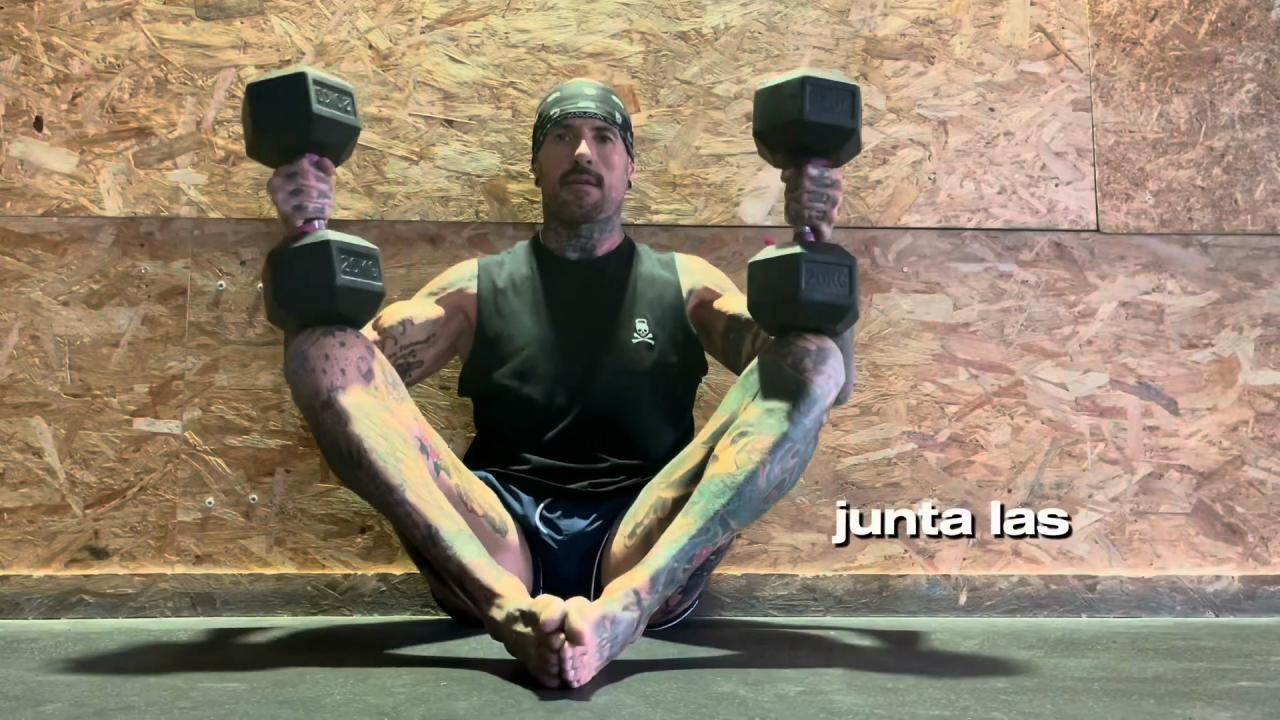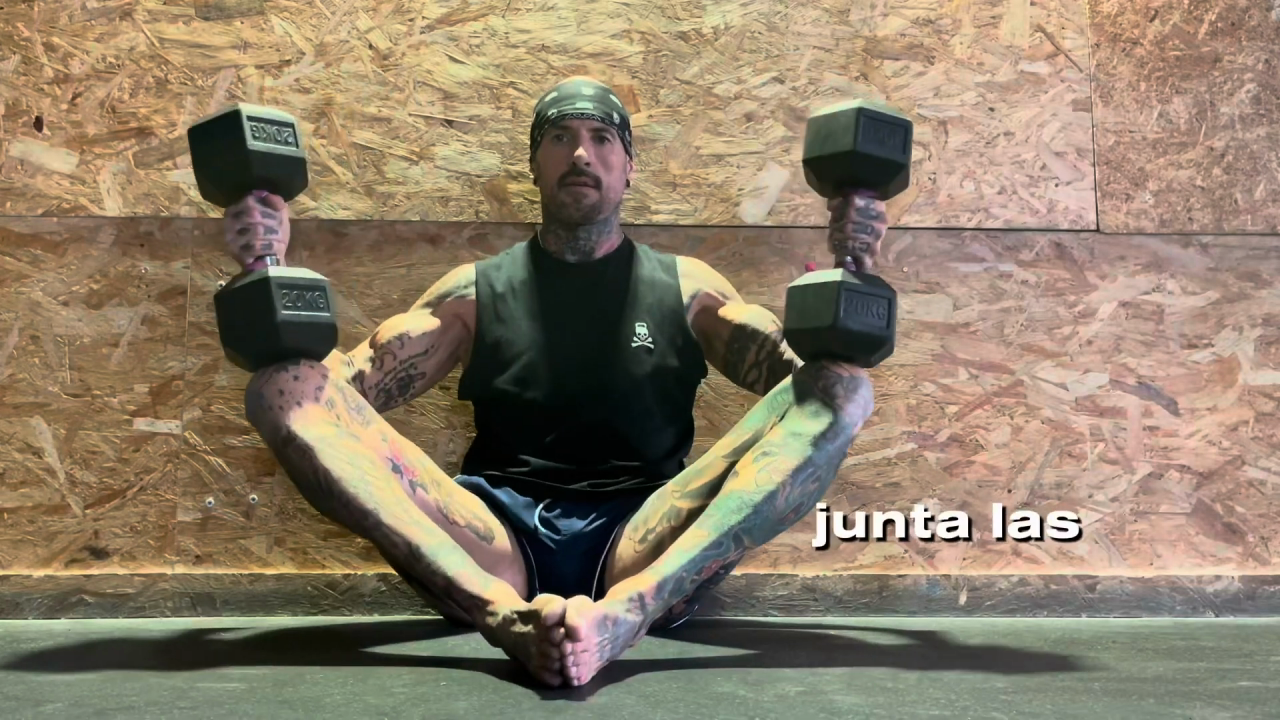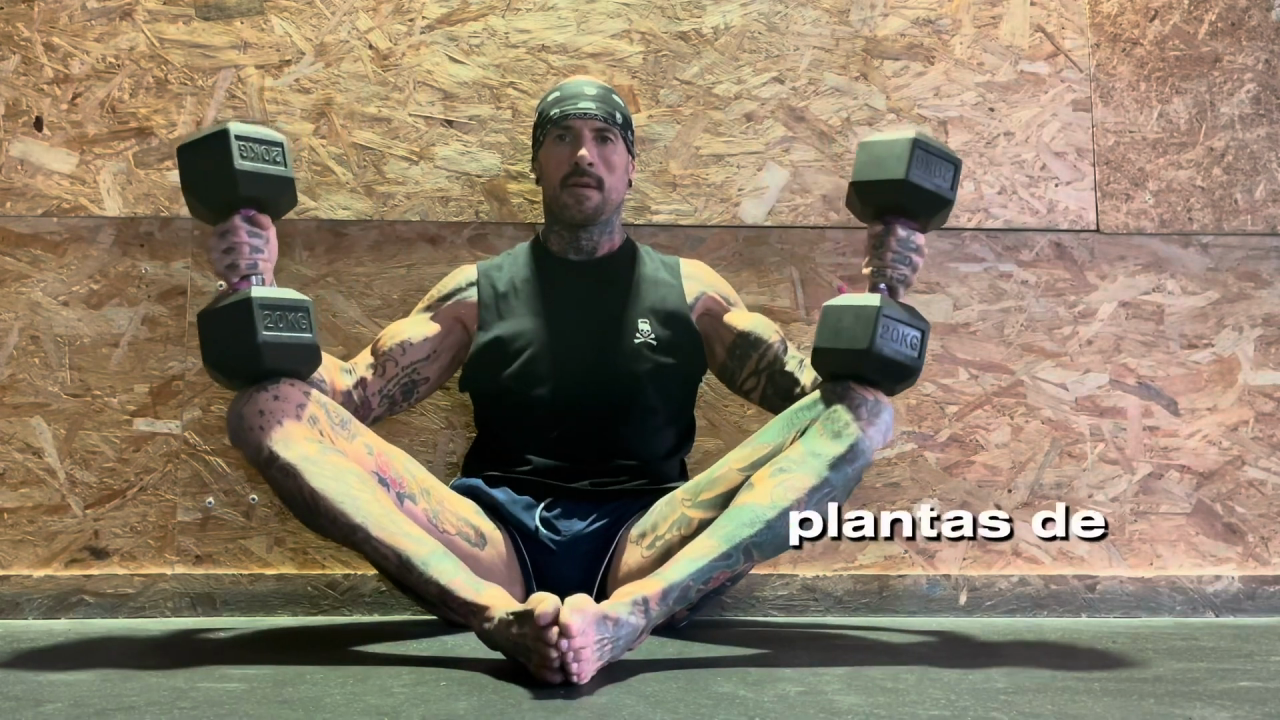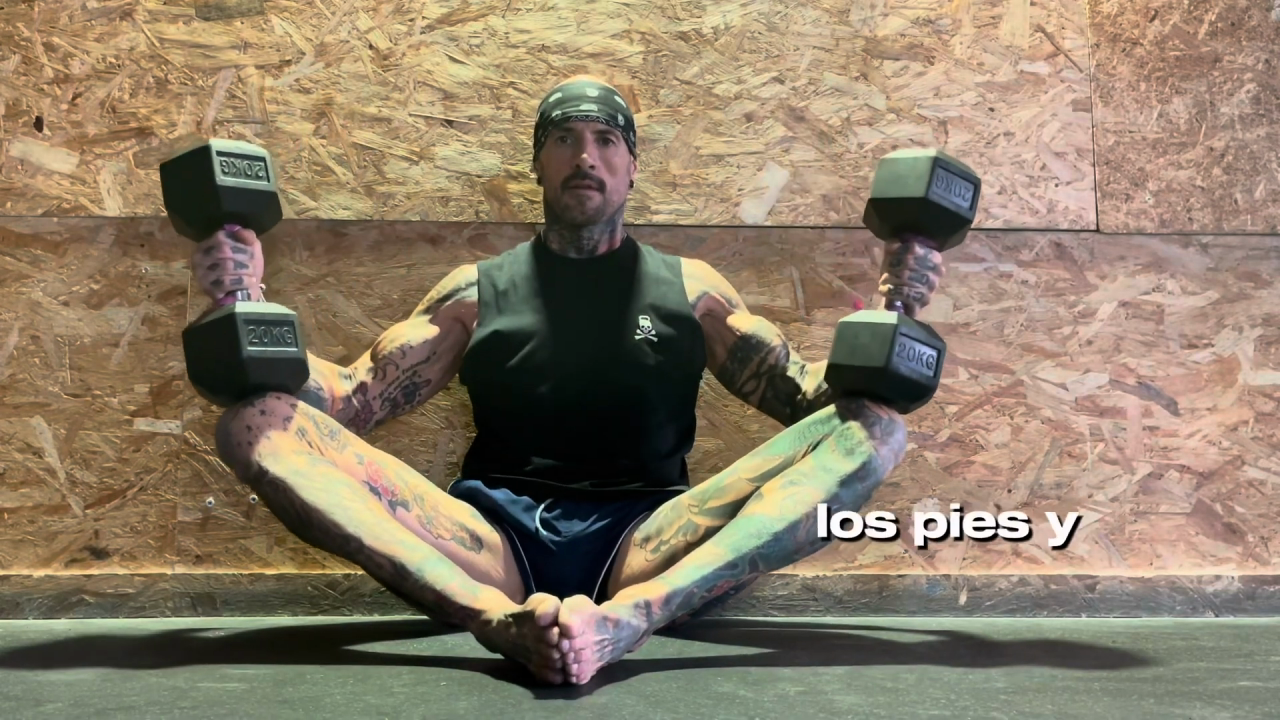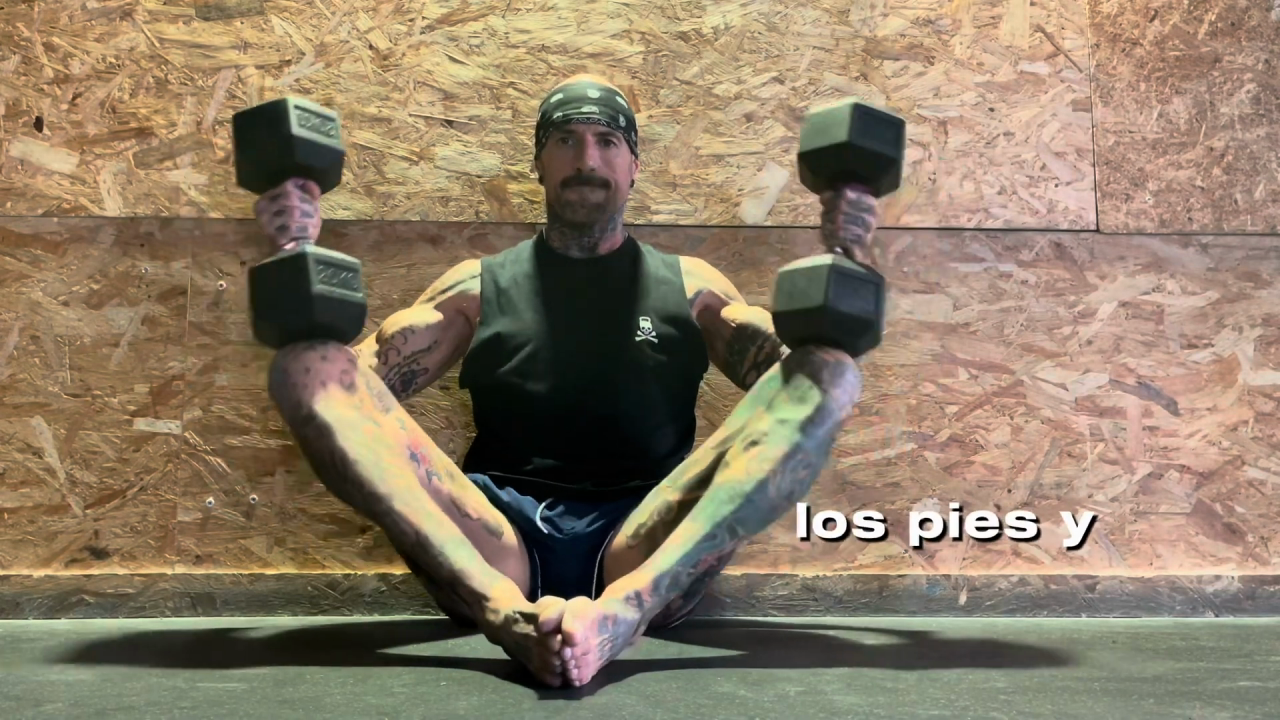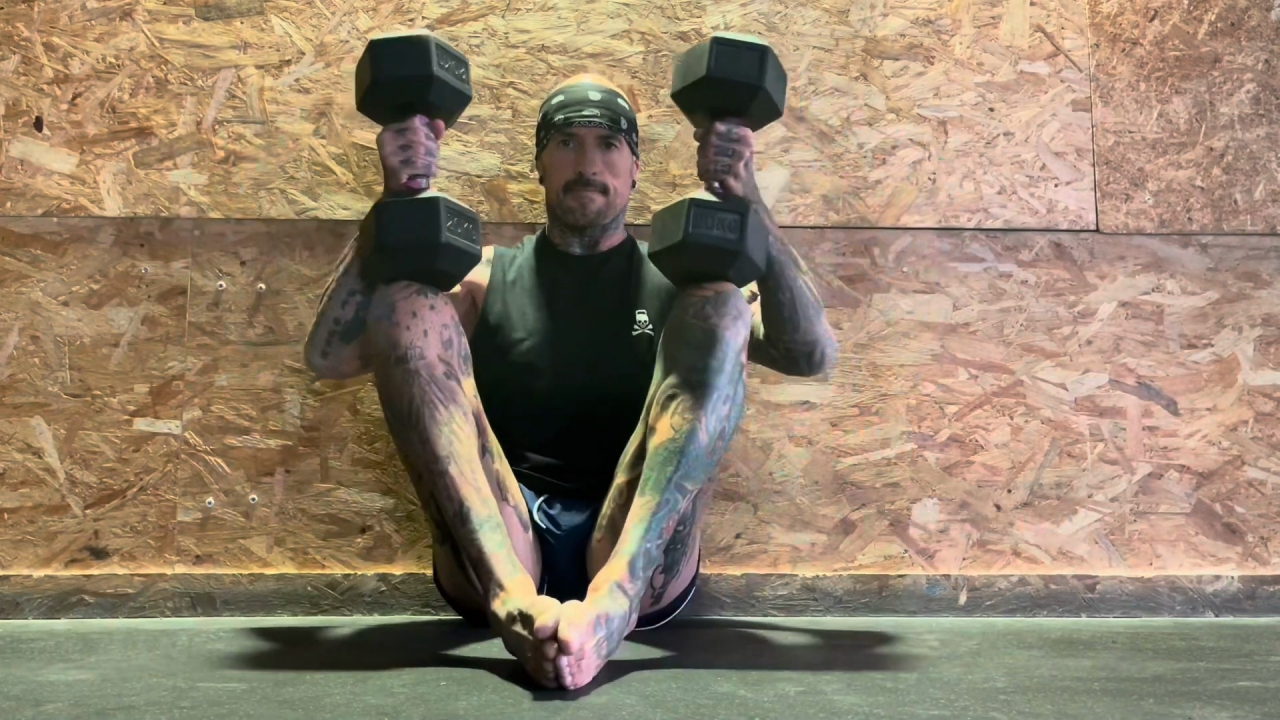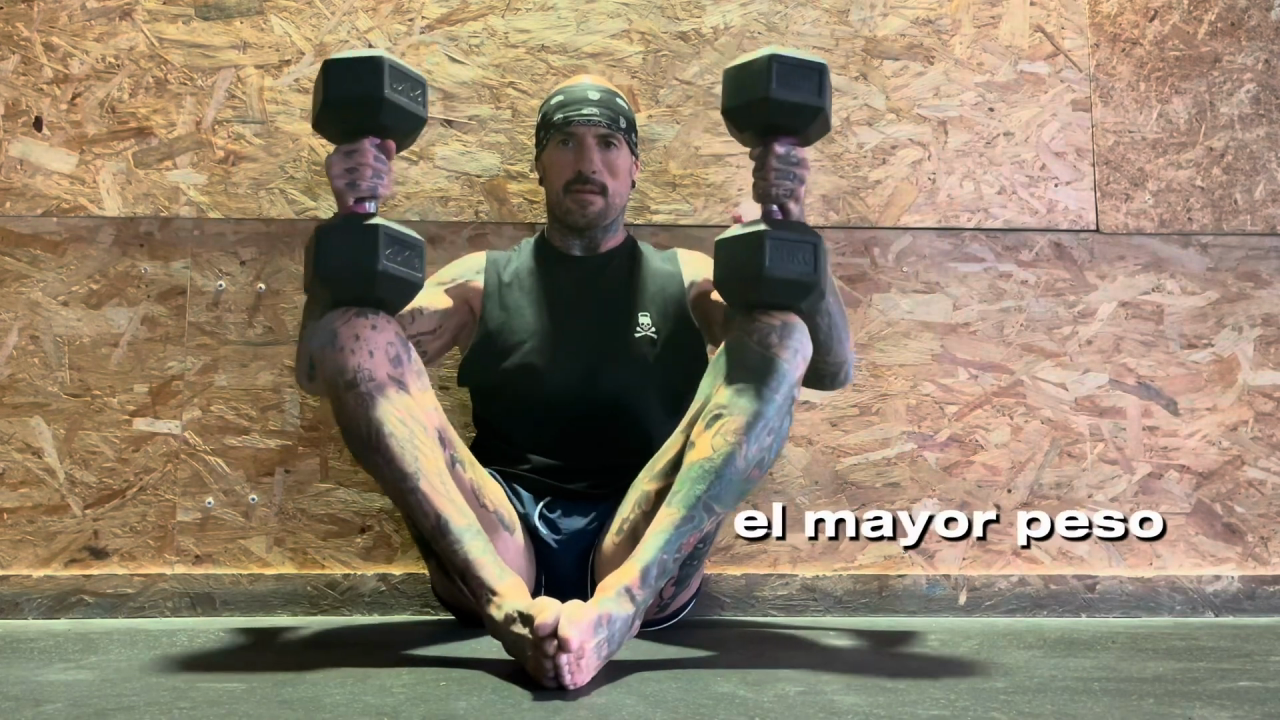
dt=0.5s
person 1, frame 1
left shoulder: (684, 283)
right shoulder: (477, 286)
left elbow: (830, 379)
right elbow: (325, 381)
left wrist: (814, 242)
left hip: (646, 557)
right hip: (494, 551)
left knee: (812, 360)
right knee: (324, 353)
left ankle: (620, 611)
right ankle: (513, 611)
person 1, frame 2
left shoulder: (685, 286)
right shoulder: (476, 290)
left elbow: (817, 384)
right elbow: (344, 392)
left hip: (647, 555)
right hip: (492, 550)
left knee: (841, 393)
right knee: (284, 391)
left ankle: (620, 614)
right ankle: (506, 613)
person 1, frame 3
left shoulder: (688, 288)
right shoulder: (476, 290)
left elbow: (813, 392)
right elbow: (348, 399)
right wrist: (260, 291)
left hip: (648, 554)
right hip: (498, 544)
left knee: (859, 412)
right knee: (266, 410)
left ankle: (622, 619)
right ankle: (502, 619)
person 1, frame 4
left shoulder: (688, 287)
right shoulder: (478, 289)
left elbow: (805, 398)
right elbow: (351, 403)
right wrist: (247, 304)
left hip: (645, 548)
right hip: (497, 541)
left knee: (871, 428)
right knee: (256, 425)
left ankle: (621, 623)
right ankle: (504, 622)
person 1, frame 5
left shoulder: (687, 285)
right shoulder: (479, 286)
left elbow: (812, 387)
right elbow: (344, 388)
left hip: (644, 551)
right hip: (496, 546)
left knee: (829, 374)
right knee: (305, 370)
left ankle: (619, 612)
right ankle: (508, 613)
person 1, frame 6
left shoulder: (680, 279)
right shoulder: (481, 278)
left elbow: (810, 353)
right elbow: (329, 355)
left wrist: (745, 200)
right wrist: (397, 198)
left hip: (640, 559)
right hip: (498, 552)
left knee: (718, 311)
right knee: (405, 310)
left ankle: (608, 610)
right ankle: (516, 609)
person 1, frame 7
left shoulder: (687, 279)
right shoulder: (481, 281)
left elbow: (831, 368)
right elbow: (322, 371)
left wrist: (788, 221)
left hip: (644, 560)
right hip: (495, 553)
left knee: (779, 336)
right knee: (353, 334)
left ankle: (613, 610)
right ankle: (511, 609)
